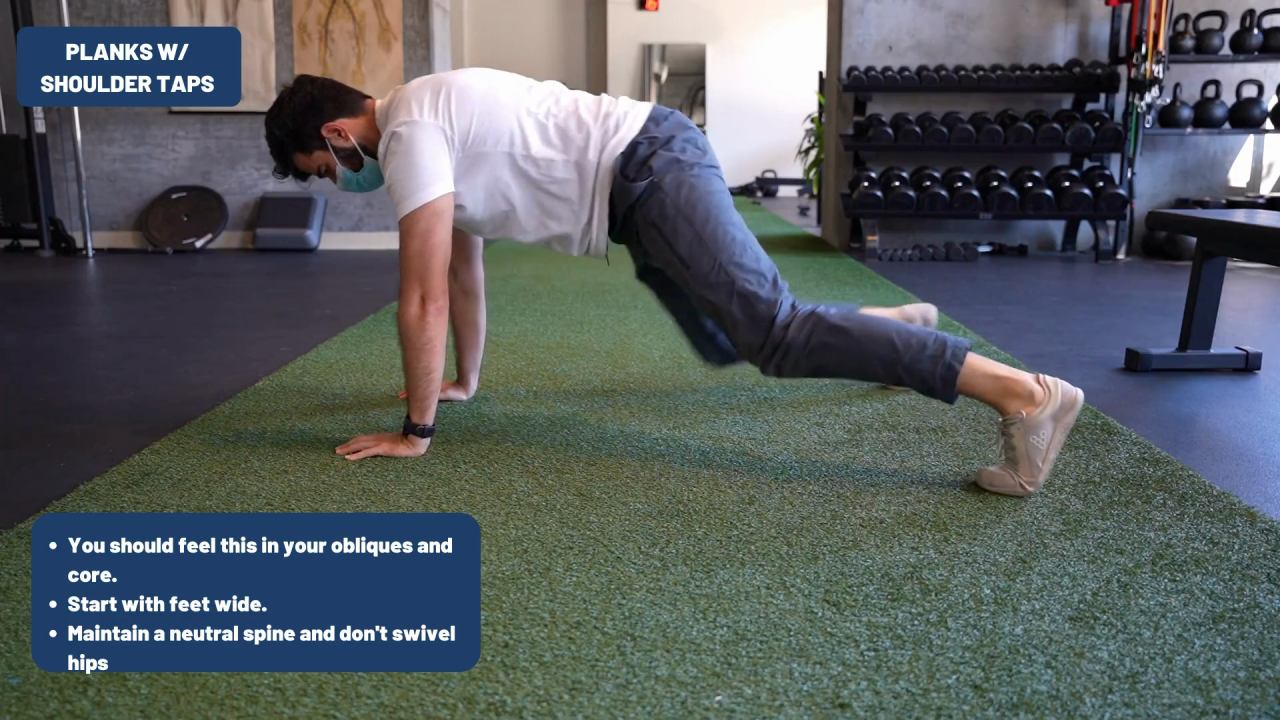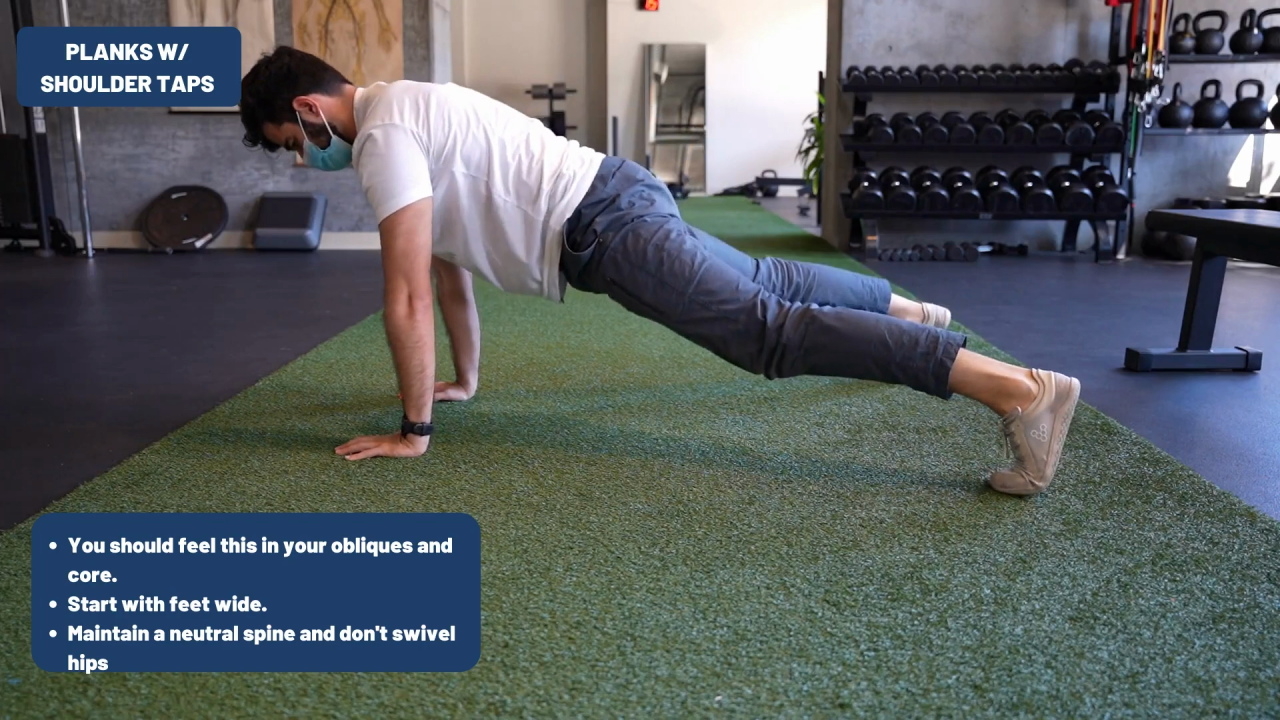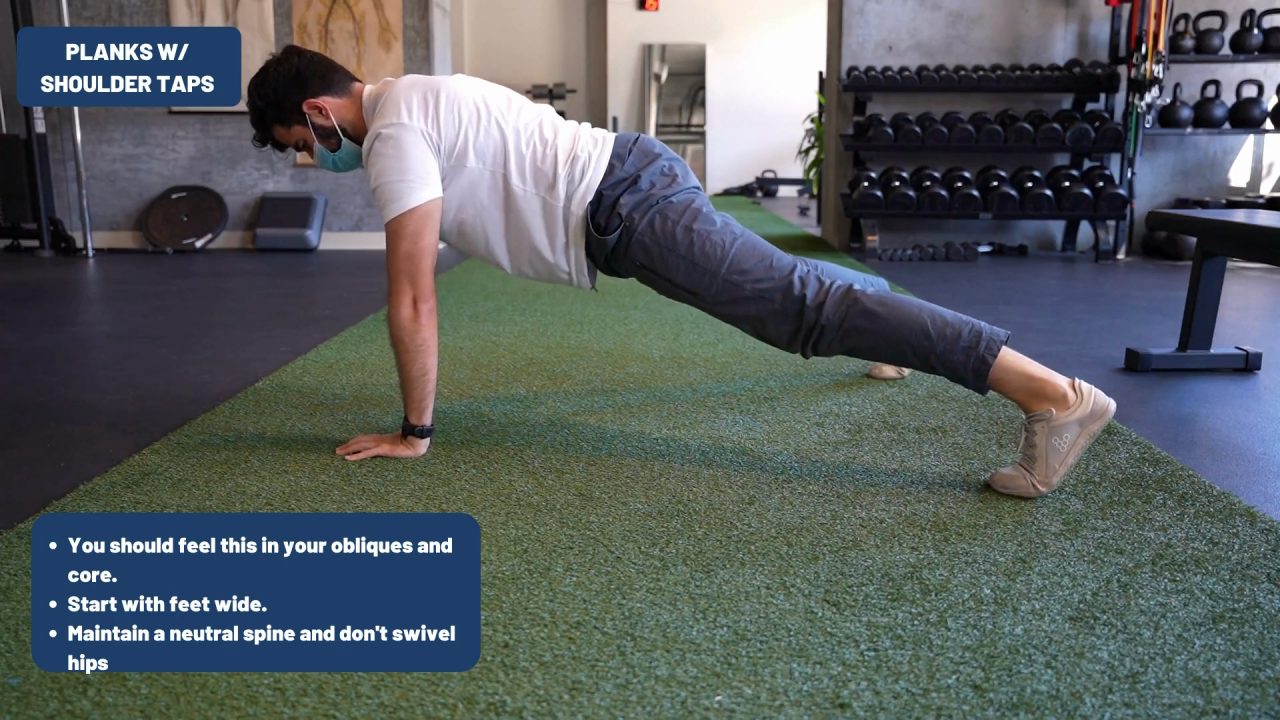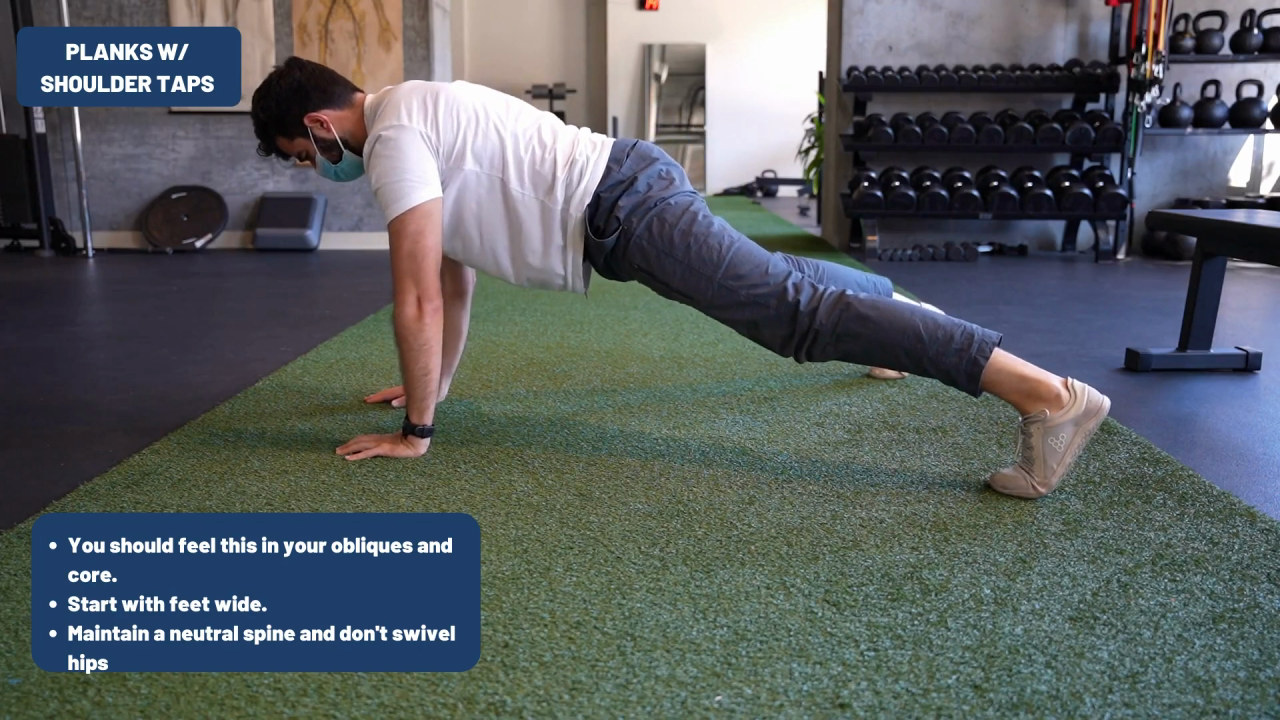
dt=0.5s
person 1, frame 1
left shoulder: (405, 136)
right shoulder: (427, 120)
left elbow: (422, 295)
right elbow: (462, 264)
left wrist: (415, 428)
right wrist: (463, 378)
left hip: (649, 167)
right hip: (650, 163)
left knee: (776, 329)
right knee: (722, 340)
left ankle: (1024, 395)
right ankle: (902, 320)
person 1, frame 2
left shoulder: (383, 133)
right shoulder: (406, 112)
left elbow: (408, 297)
right elbow: (449, 266)
left wrist: (413, 427)
right wrist: (465, 377)
left hip: (603, 225)
right hip: (615, 201)
left knee: (767, 329)
right knee: (760, 283)
left ankle: (1019, 391)
right ankle: (914, 314)
person 1, frame 3
left shoulder: (391, 136)
right shoulder: (413, 104)
left elbow: (411, 298)
right elbow: (498, 210)
left wrist: (414, 429)
right wrist: (430, 240)
left hip: (627, 208)
right hip: (630, 180)
left knee: (798, 305)
right knee: (776, 278)
left ankle: (1054, 395)
right ankle: (896, 309)
person 1, frame 4
left shoulder: (392, 138)
right shoulder: (416, 116)
left elbow: (416, 298)
right elbow: (453, 275)
left wrist: (415, 431)
right wrist: (433, 383)
left hip: (624, 210)
right hip: (630, 187)
left knee: (792, 310)
right knee: (775, 278)
left ankle: (1046, 394)
right ankle: (905, 308)
